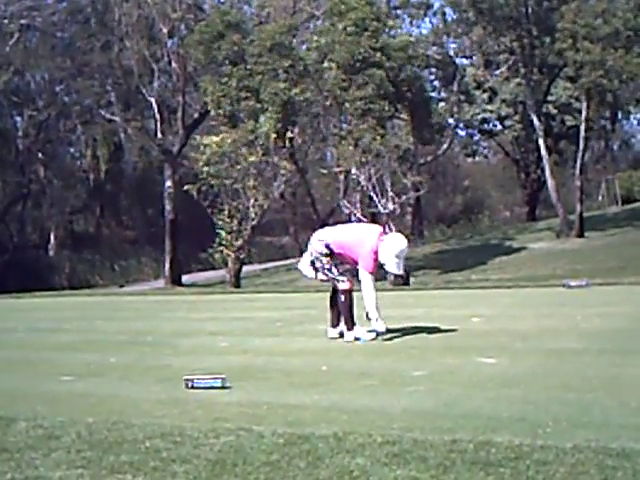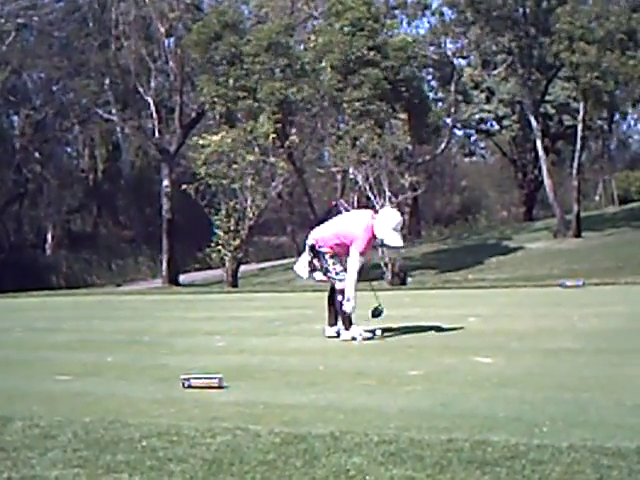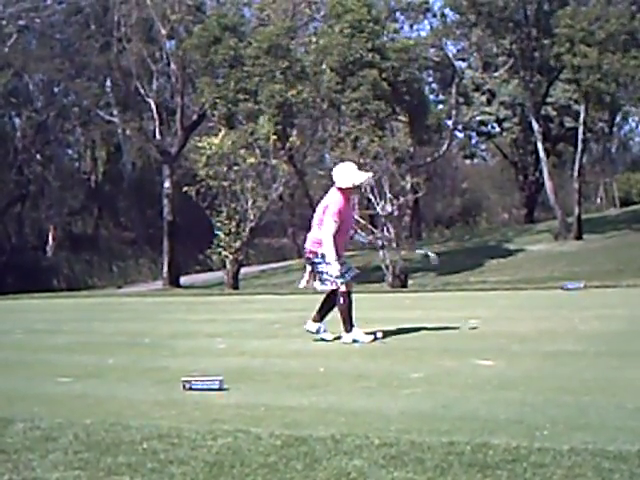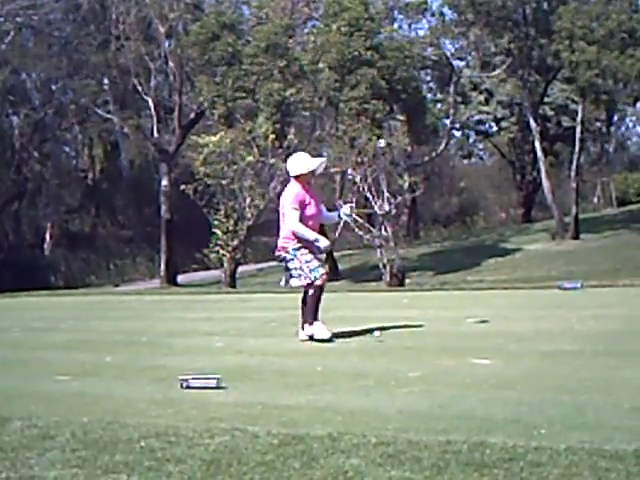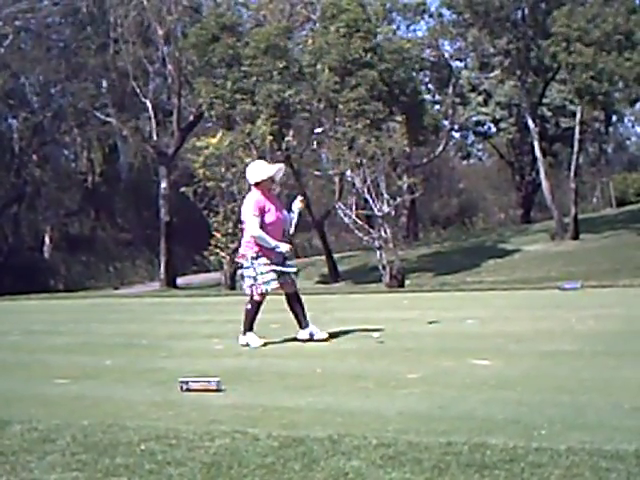
dt=0.4s
person 1, frame 1
left shoulder: (380, 232)
right shoulder: (369, 252)
right elbow: (368, 289)
right wrist: (375, 319)
left hip: (322, 242)
right hip: (321, 245)
left knee: (338, 285)
right knee: (345, 284)
left ankle: (334, 328)
right ankle: (350, 330)
person 1, frame 2
left shoulder: (372, 216)
right shoulder: (365, 235)
right elbow: (353, 269)
right wrist: (350, 298)
left hip: (324, 241)
right hip: (321, 245)
left knee: (338, 284)
right knee: (342, 283)
left ankle: (332, 327)
right ankle: (348, 330)
person 1, frame 3
left shoulder: (345, 197)
right shoulder: (336, 202)
right elbow: (326, 236)
left wrist: (354, 235)
right wrist: (333, 263)
left hip: (332, 252)
right hip: (321, 251)
left knee: (337, 289)
right knee: (343, 287)
left ankle: (315, 323)
right ankle: (349, 332)
person 1, frame 4
left shoulder: (310, 191)
right shoulder: (293, 193)
left elbow: (324, 217)
right elbow: (292, 224)
left wrist: (340, 213)
right wrist: (317, 238)
left hip: (308, 247)
right hip: (294, 247)
left knee: (313, 285)
right knee: (318, 280)
left ankle: (307, 327)
right ankle: (310, 324)
person 1, frame 5
left shoulder: (273, 198)
right shoulder: (253, 201)
left elbow: (288, 225)
right elbow: (253, 231)
left wrist: (296, 209)
right wrist: (277, 245)
left hip: (272, 255)
right hip: (256, 255)
left knee: (290, 287)
right knee: (258, 294)
left ankle: (305, 328)
right ankle: (246, 334)
